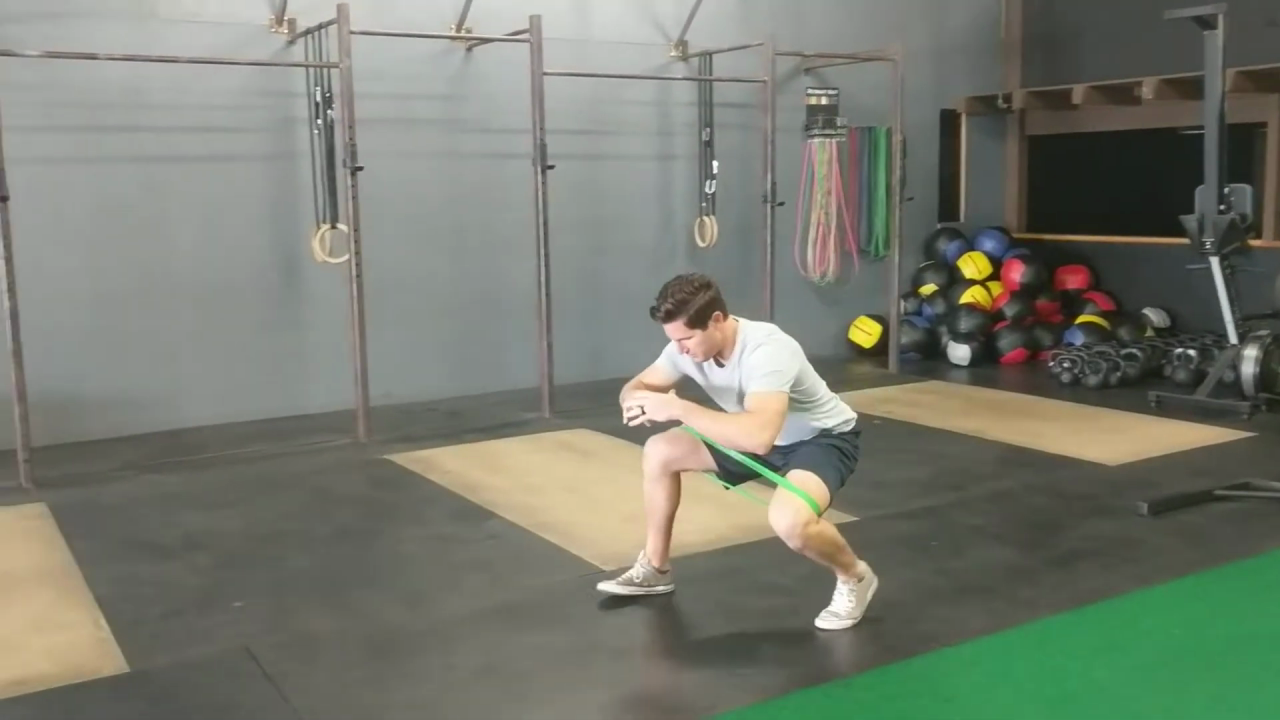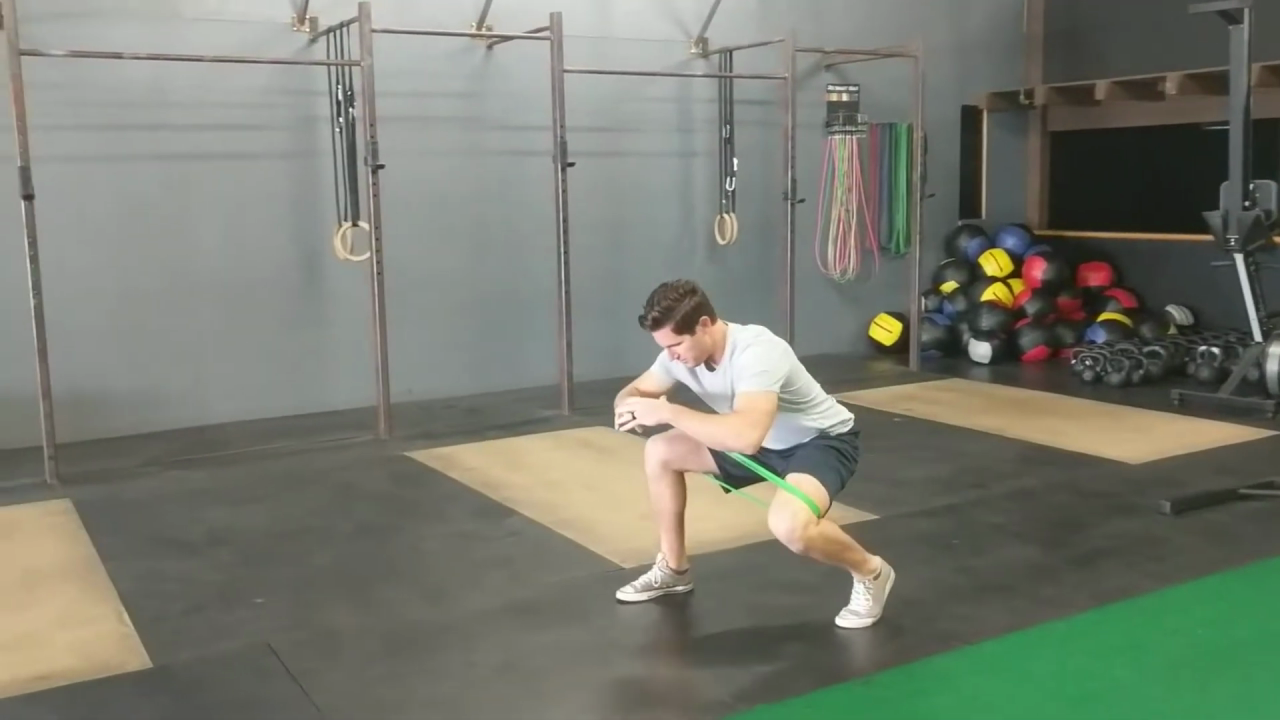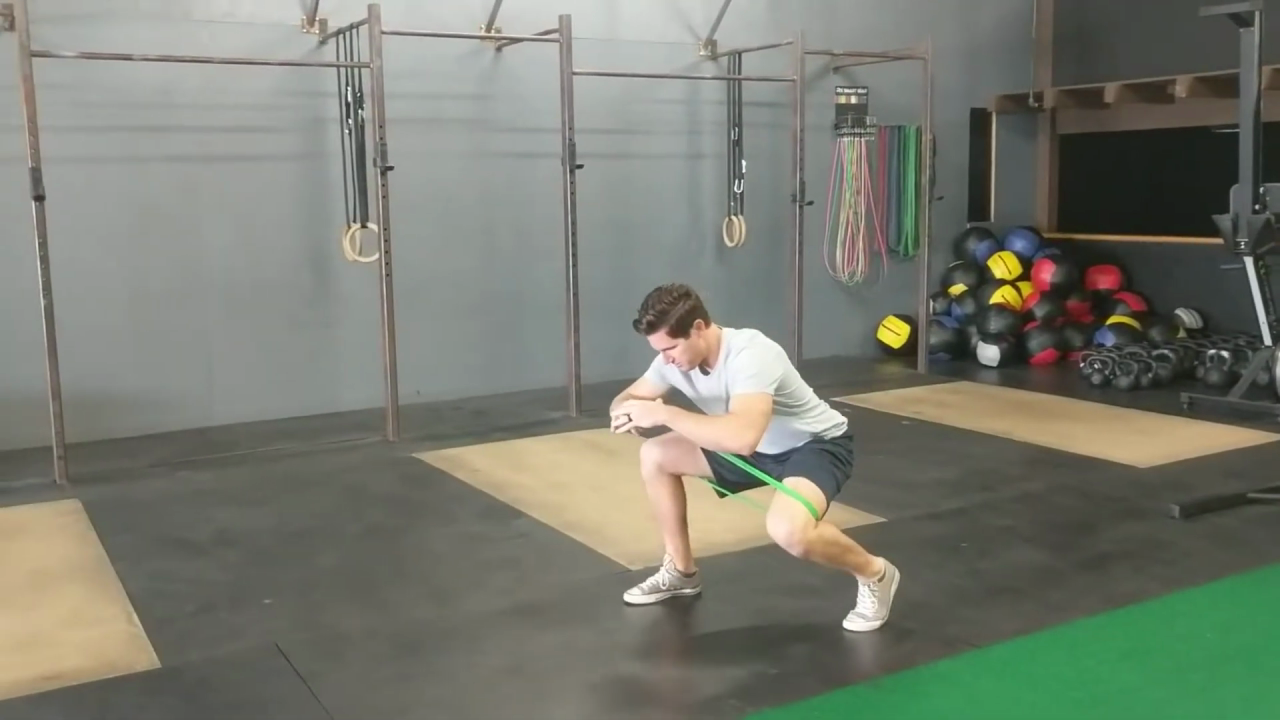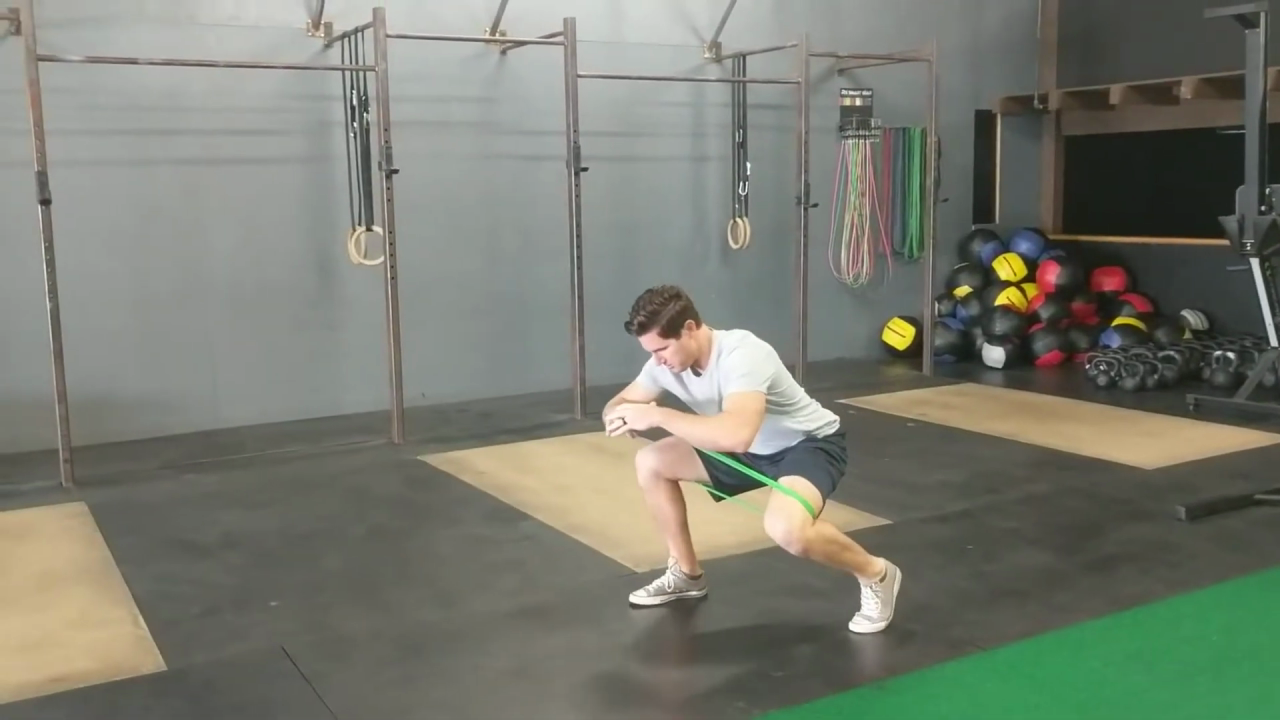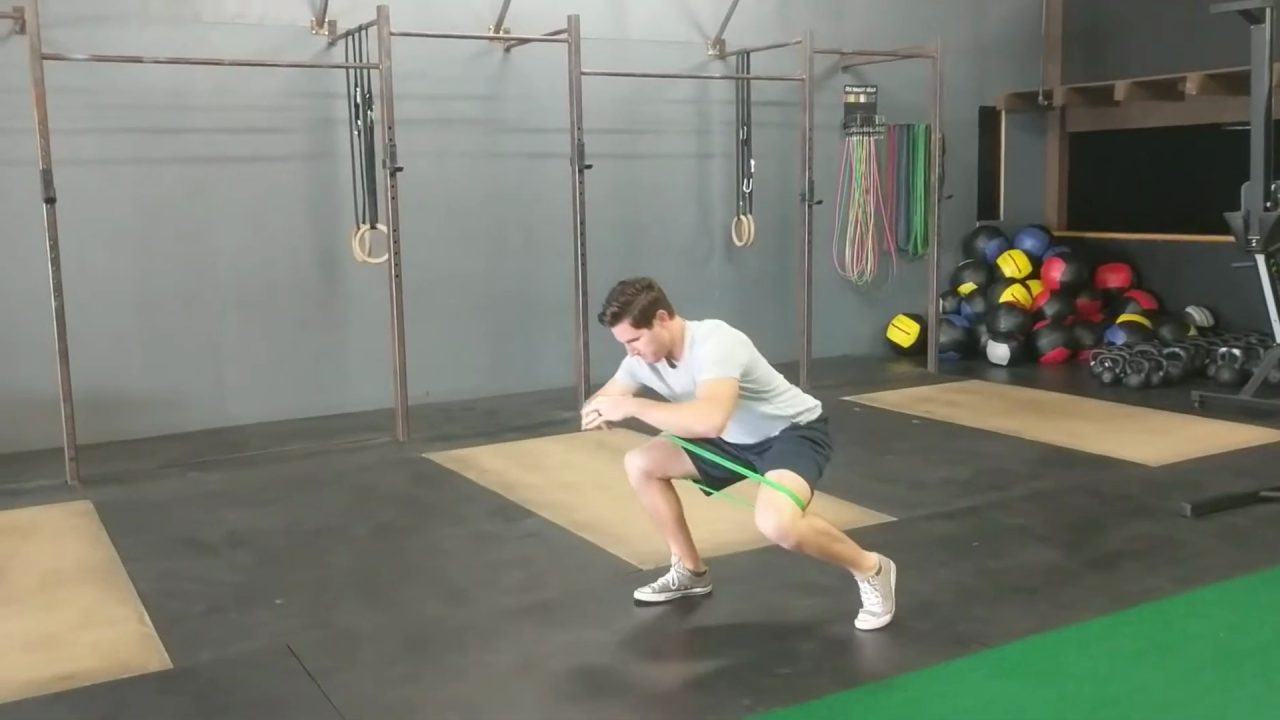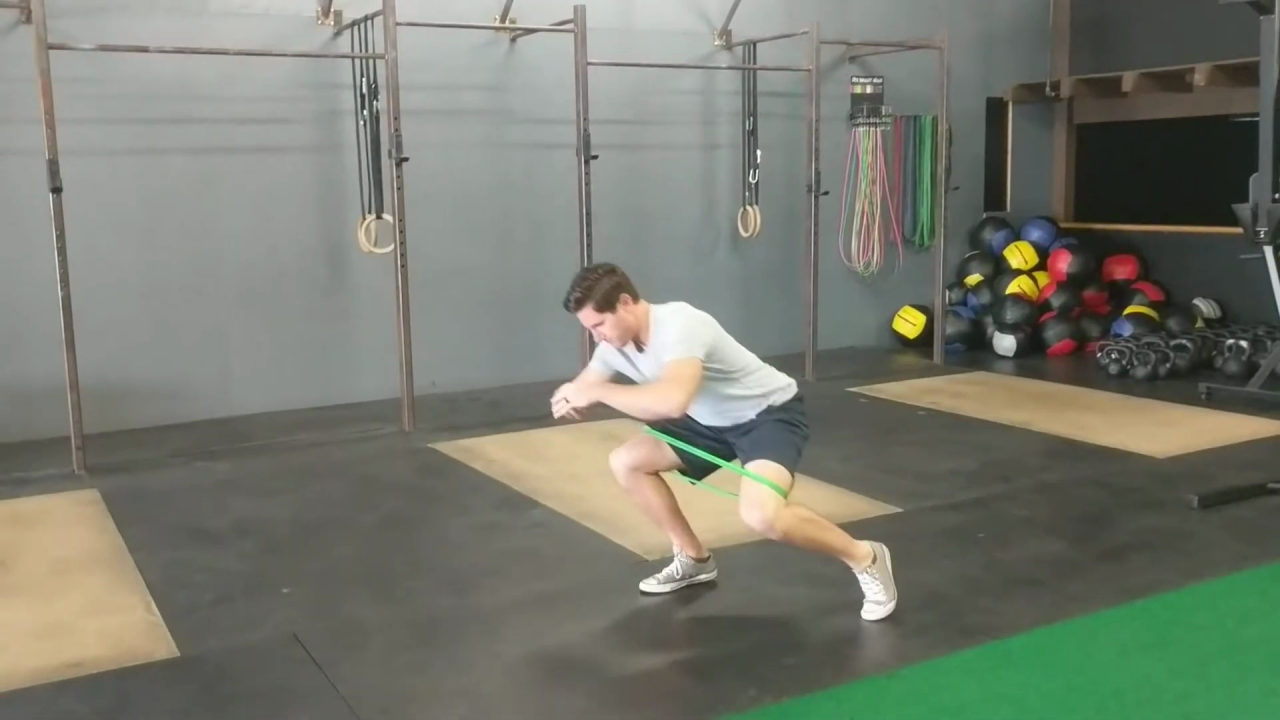
dt=0.3s
person 1, frame 1
left shoulder: (767, 351)
right shoulder: (688, 344)
left elbow: (758, 437)
right elbow: (641, 383)
left wrist: (678, 408)
right wrist: (635, 399)
left hip: (824, 438)
right hip: (759, 435)
left knee: (789, 520)
right knee: (659, 452)
left ankle: (855, 578)
right ankle: (655, 567)
person 1, frame 2
left shoulder: (757, 353)
right shoulder: (683, 350)
left elbow: (746, 437)
right elbow: (634, 391)
left wrist: (668, 412)
right wrist: (630, 407)
left hip: (823, 440)
right hip: (765, 441)
left knee: (788, 525)
right knee: (660, 451)
left ankle: (870, 574)
right ankle: (673, 568)
person 1, frame 3
left shoulder: (750, 356)
right shoulder: (677, 356)
left elbow: (742, 437)
right elbow: (628, 398)
left wrist: (664, 413)
right wrist: (627, 412)
left hip: (817, 444)
right hip: (760, 448)
left knee: (787, 529)
right knee: (655, 455)
left ankle: (875, 575)
right ankle: (680, 570)
person 1, frame 4
left shoulder: (742, 356)
right shoulder: (667, 361)
left elbow: (737, 435)
right elbow: (619, 403)
left wrist: (657, 415)
right wrist: (619, 417)
left hip: (811, 443)
right hip: (753, 449)
left knee: (785, 527)
right knee: (650, 462)
left ankle: (876, 575)
right ankle: (685, 572)
person 1, frame 5
left shoulder: (716, 344)
right shoulder: (644, 357)
left elbow: (710, 421)
right elbow: (603, 400)
left wrist: (632, 406)
right wrist: (598, 412)
left hip: (794, 430)
right hip: (737, 438)
left knee: (776, 522)
right knee: (640, 464)
left ankle: (871, 570)
right ankle: (690, 569)
person 1, frame 6
left shoulder: (680, 326)
right shoulder: (615, 343)
left elbow: (671, 401)
right elbow: (579, 389)
left wrist: (598, 391)
right wrist: (569, 400)
left hip: (772, 412)
right hip: (714, 421)
left knee: (760, 514)
right knee: (626, 462)
left ankle: (865, 559)
right ankle: (693, 558)
